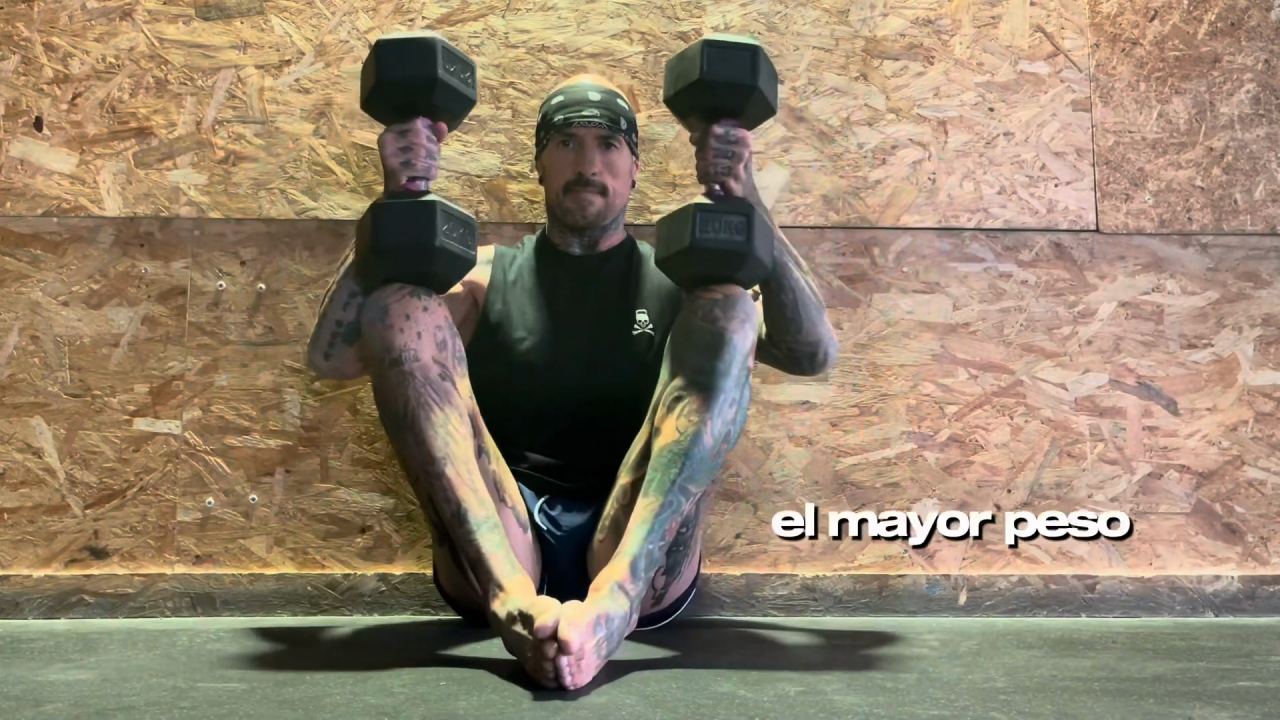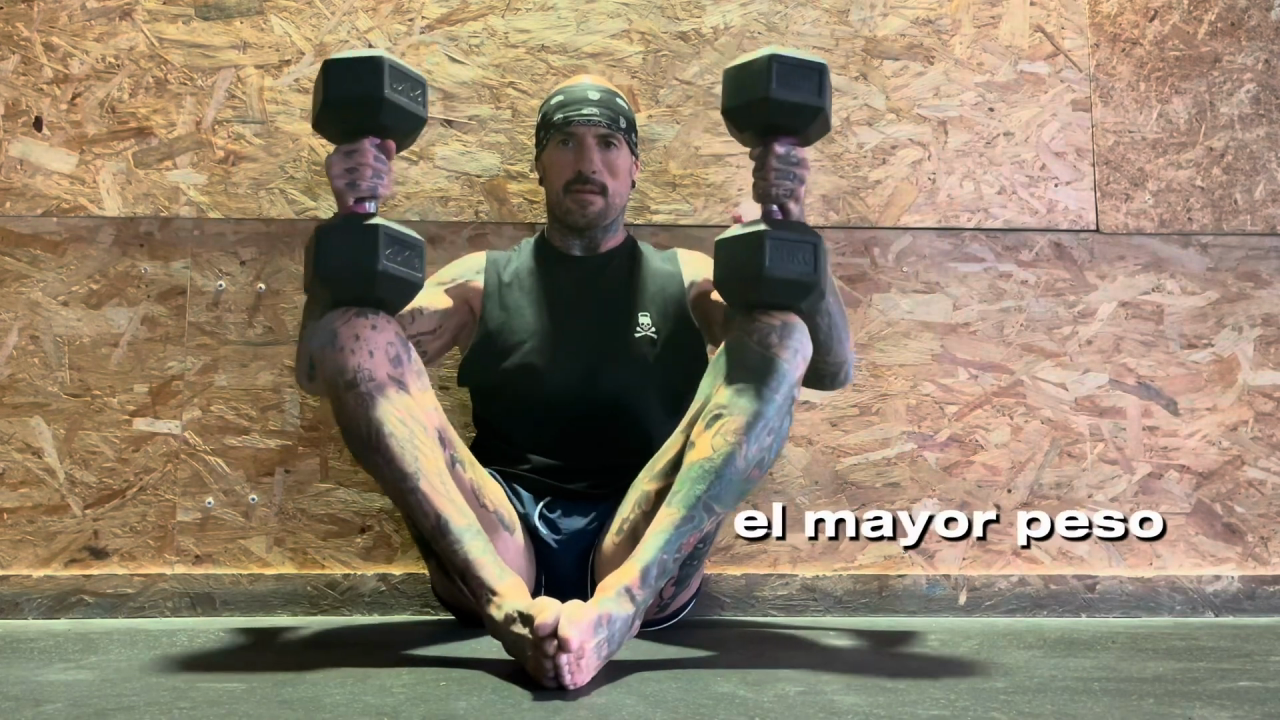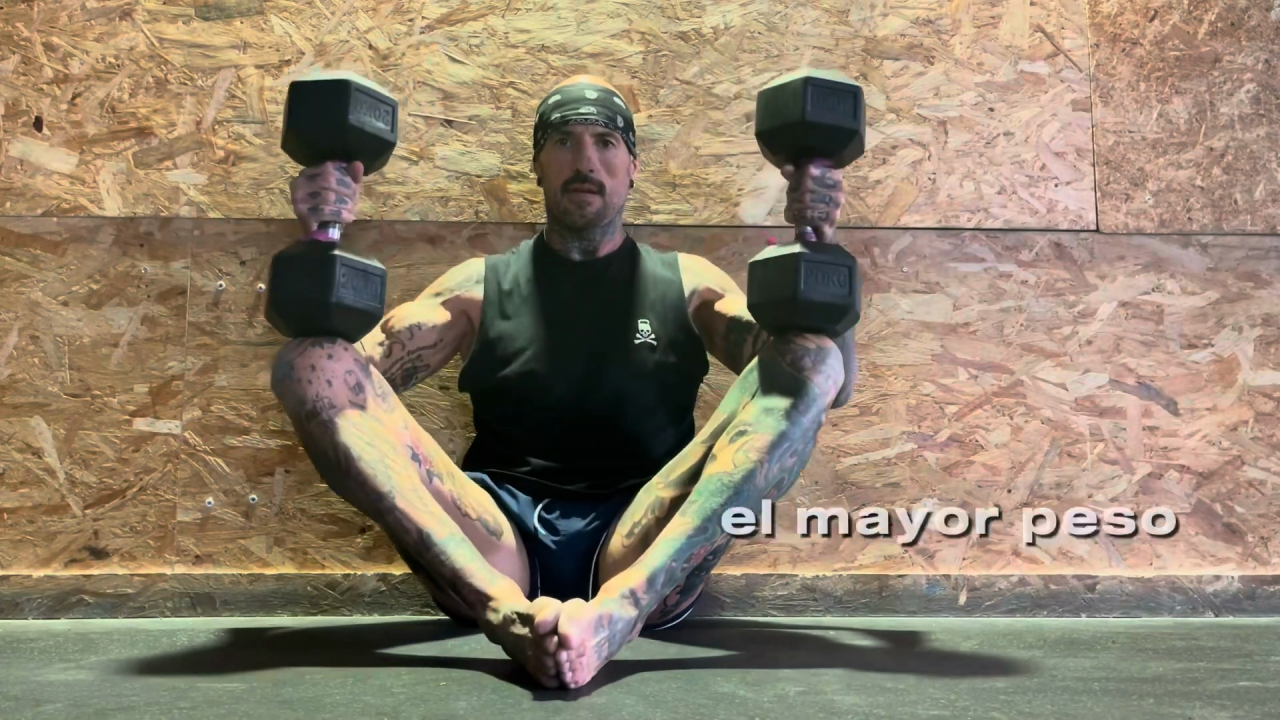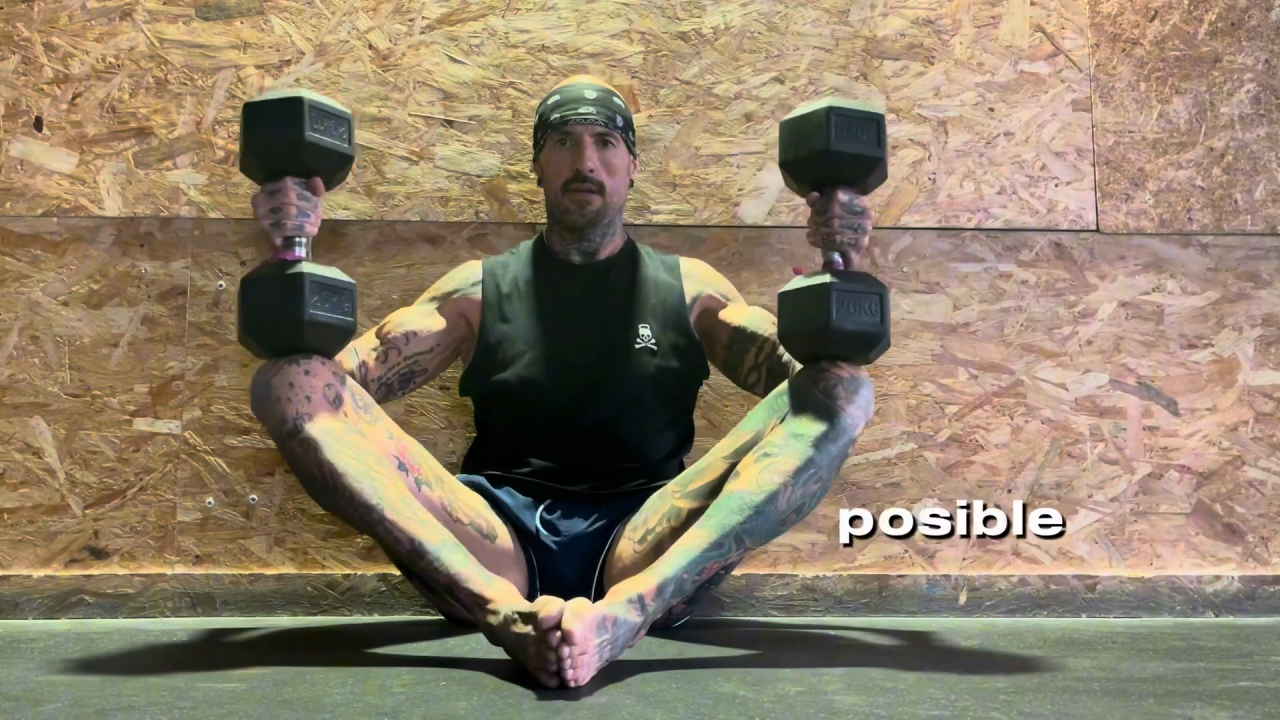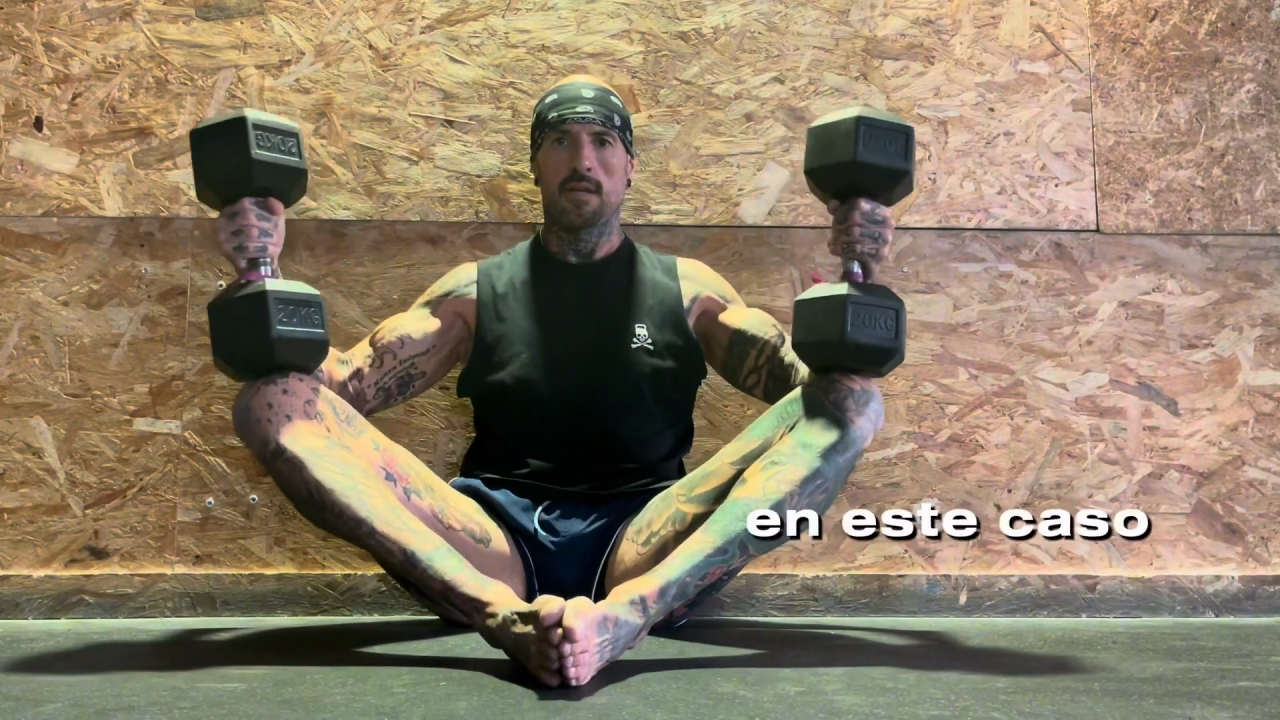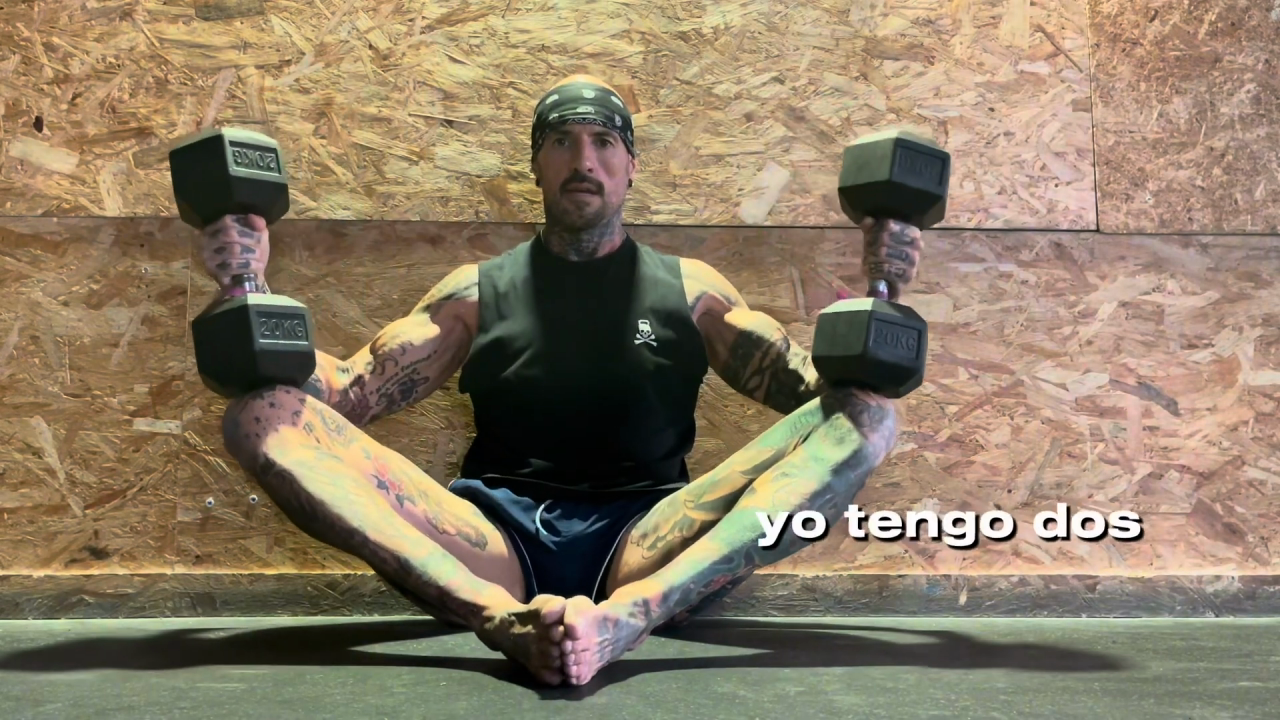
dt=0.4s
person 1, frame 1
left shoulder: (680, 280)
right shoulder: (482, 278)
left elbow: (812, 352)
right elbow: (331, 356)
left wrist: (744, 201)
right wrist: (398, 200)
left hip: (640, 561)
right hip: (497, 555)
left knee: (725, 311)
right knee: (402, 311)
left ankle: (608, 610)
right ankle: (515, 608)
person 1, frame 2
left shoulder: (687, 279)
right shoulder: (481, 281)
left elbow: (831, 368)
right elbow: (322, 371)
left wrist: (788, 221)
left hip: (644, 560)
right hip: (495, 553)
left knee: (779, 336)
right knee: (353, 334)
left ankle: (613, 610)
right ankle: (511, 609)
person 1, frame 3
left shoulder: (687, 283)
right shoulder: (479, 286)
left elbow: (831, 381)
right elbow: (336, 384)
left wrist: (815, 242)
left hip: (646, 559)
right hip: (494, 551)
left knee: (812, 362)
right knee: (309, 366)
left ankle: (616, 611)
right ankle: (509, 613)
person 1, frame 4
left shoulder: (689, 287)
right shoulder: (478, 289)
left elbow: (823, 392)
right elbow: (334, 387)
left wrist: (837, 268)
left hip: (647, 555)
right hip: (497, 547)
left knee: (842, 392)
right knee: (288, 384)
left ankle: (621, 613)
right ankle: (509, 613)
person 1, frame 5
left shoulder: (687, 288)
right shoulder: (475, 290)
left elbow: (827, 391)
right elbow: (340, 391)
left wrist: (855, 279)
right wrist: (265, 272)
left hip: (644, 556)
right hip: (495, 549)
left knee: (850, 403)
right knee: (272, 402)
left ankle: (623, 614)
right ankle: (505, 615)
person 1, frame 6
left shoulder: (689, 287)
right shoulder: (477, 290)
left elbow: (818, 392)
right elbow: (348, 398)
right wrist: (254, 291)
left hip: (647, 552)
right hip: (495, 544)
left knee: (859, 420)
right knee: (263, 416)
left ankle: (622, 616)
right ankle: (505, 616)
